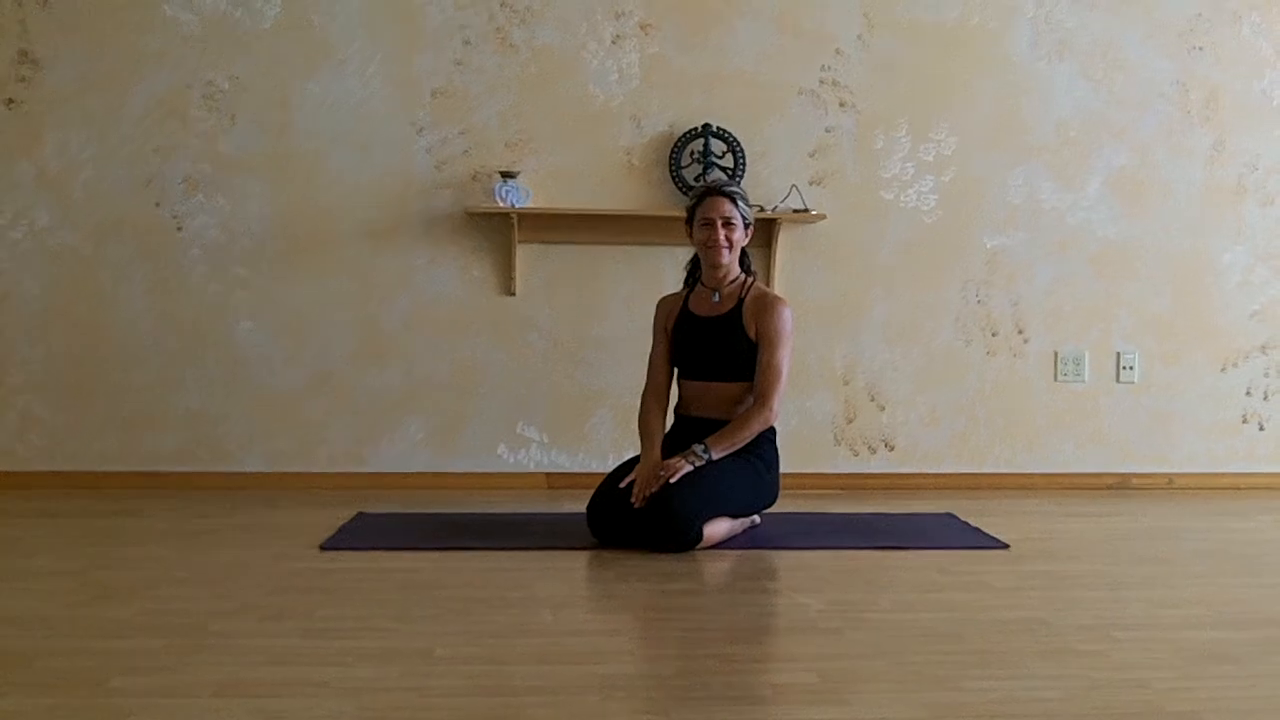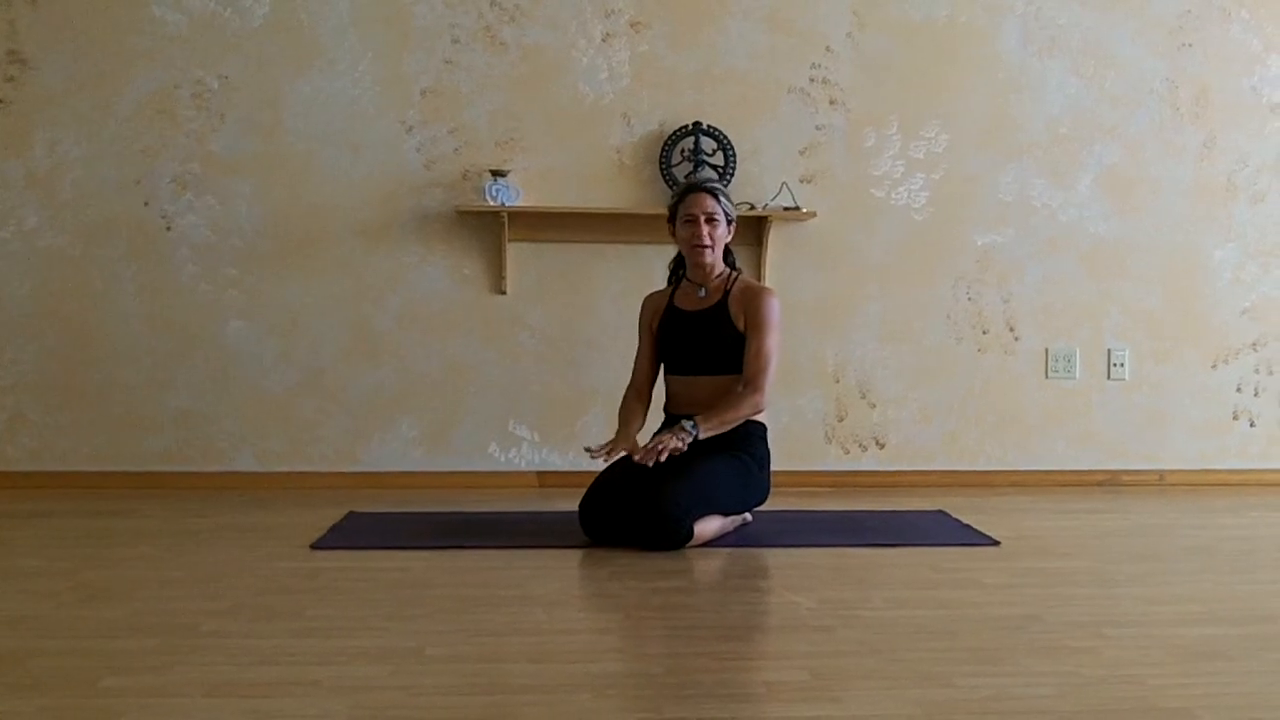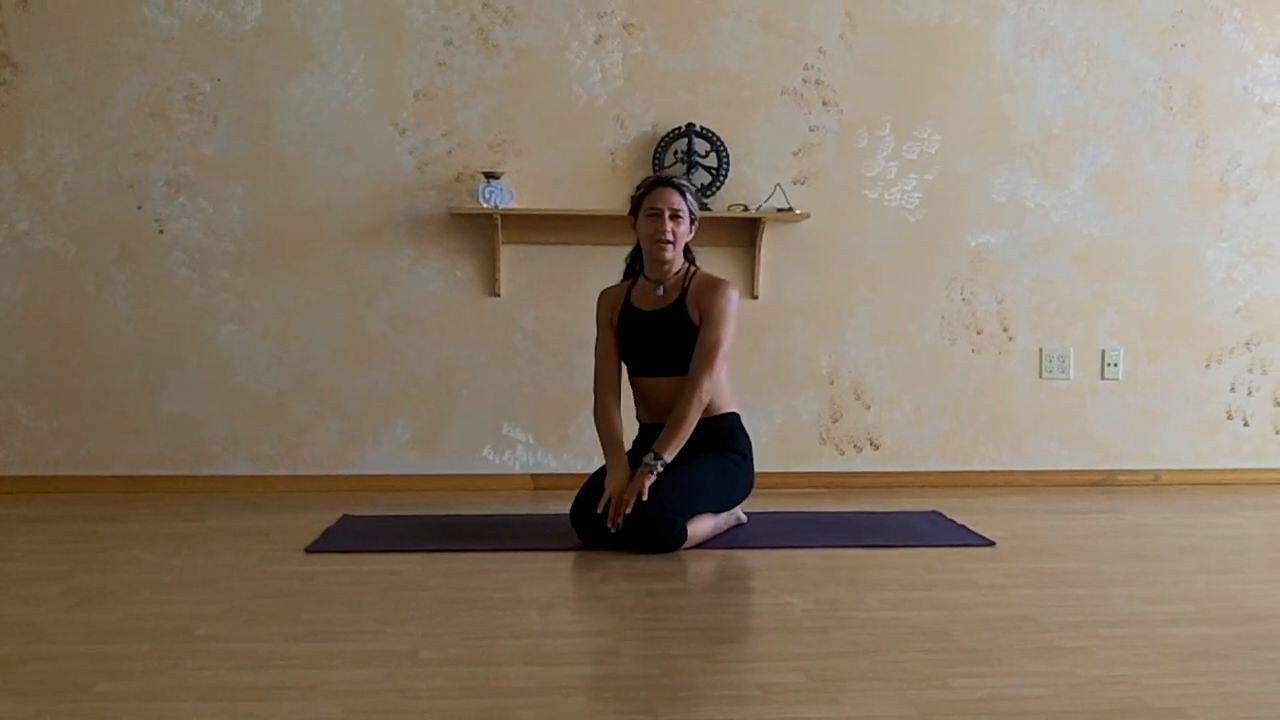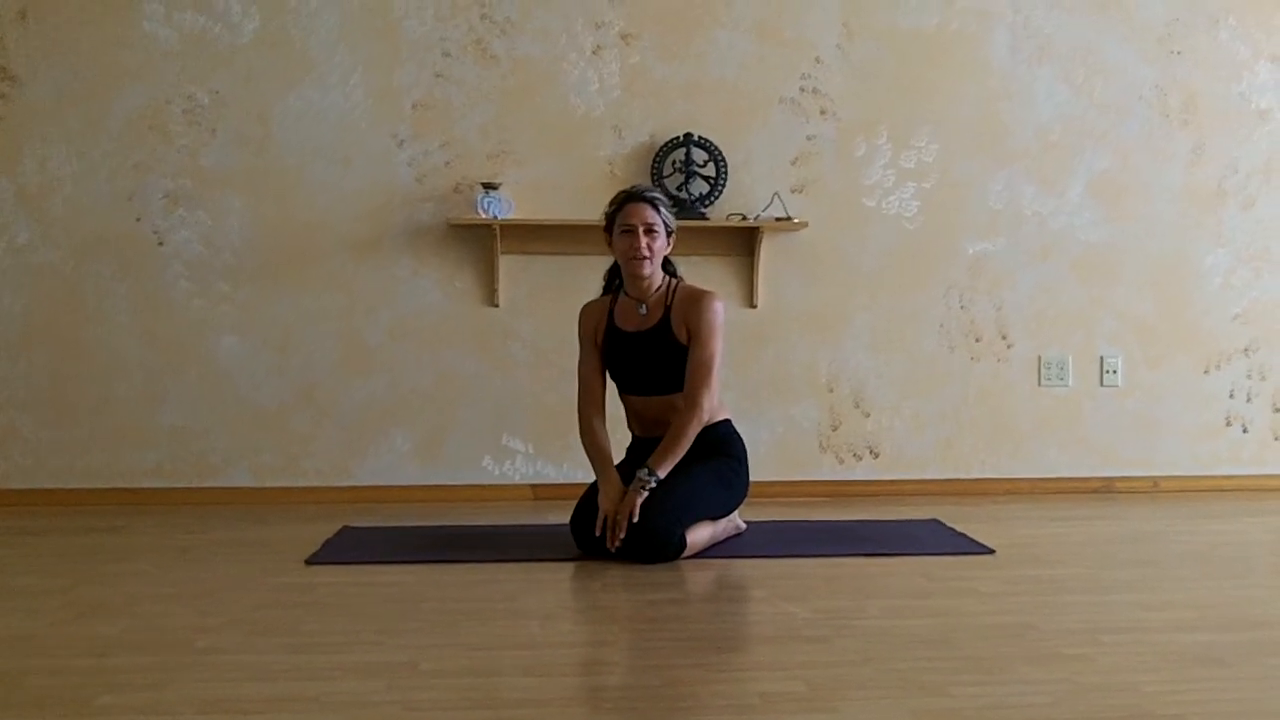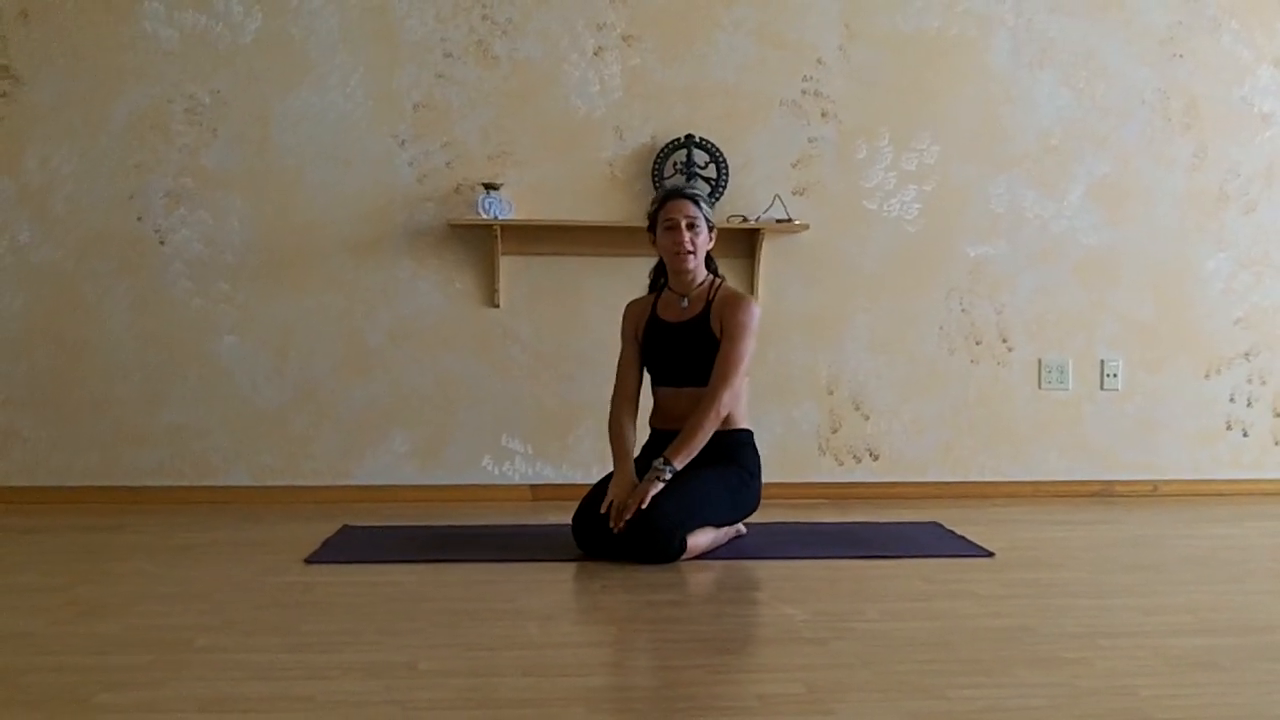
dt=1s
person 1, frame 1
left shoulder: (769, 308)
right shoulder: (670, 308)
left elbow: (766, 408)
right elbow: (655, 395)
left wrist: (697, 456)
right wrist: (651, 456)
left hip: (745, 452)
right hip: (680, 440)
left knee: (670, 515)
right knee: (606, 514)
left ankle: (739, 520)
right ankle: (732, 519)
person 1, frame 2
left shoulder: (756, 299)
right shoulder: (655, 305)
left elbow: (755, 395)
right elbow: (640, 387)
left wrist: (688, 430)
right wrist: (625, 434)
left hip: (737, 447)
right hip: (670, 441)
left knee: (660, 516)
right knee: (597, 513)
left ankle: (731, 517)
right ankle: (722, 516)
person 1, frame 3
left shoulder: (715, 293)
right shoulder: (612, 300)
left elbow: (700, 390)
right elbow: (606, 395)
left wrist: (652, 467)
right wrist: (618, 467)
left hip: (718, 444)
right hip: (651, 442)
left knee: (650, 521)
right knee: (590, 518)
left ankle: (722, 514)
person 1, frame 4
left shoulder: (700, 305)
right shoulder: (594, 316)
left elbow: (698, 408)
right elbow: (590, 412)
left wrist: (644, 482)
right wrist: (609, 482)
left hip: (712, 451)
right hip: (645, 452)
left knee: (648, 530)
right knee: (590, 530)
left ankle: (722, 521)
person 1, frame 5
left shoulder: (737, 306)
right shoulder: (638, 312)
left elbow: (718, 403)
right elbow: (623, 402)
left wrist: (661, 474)
right wrist: (625, 472)
left hip: (728, 457)
right hip: (659, 451)
left knee: (649, 527)
right knee: (591, 528)
left ankle: (723, 526)
